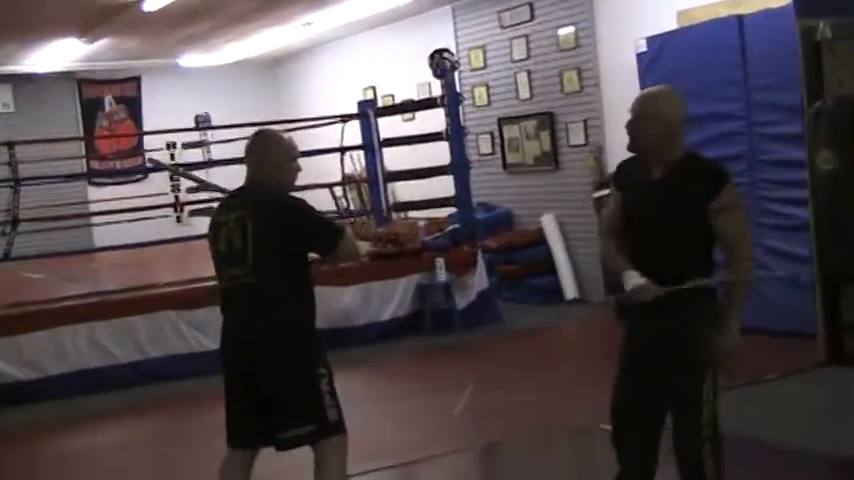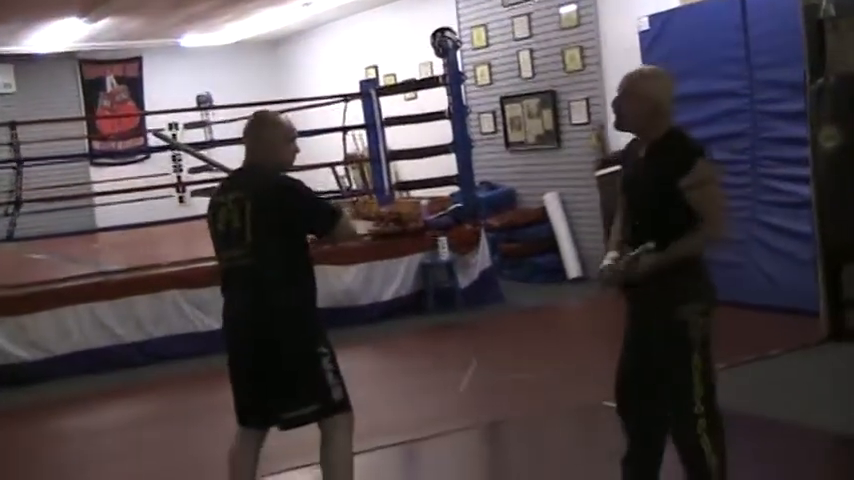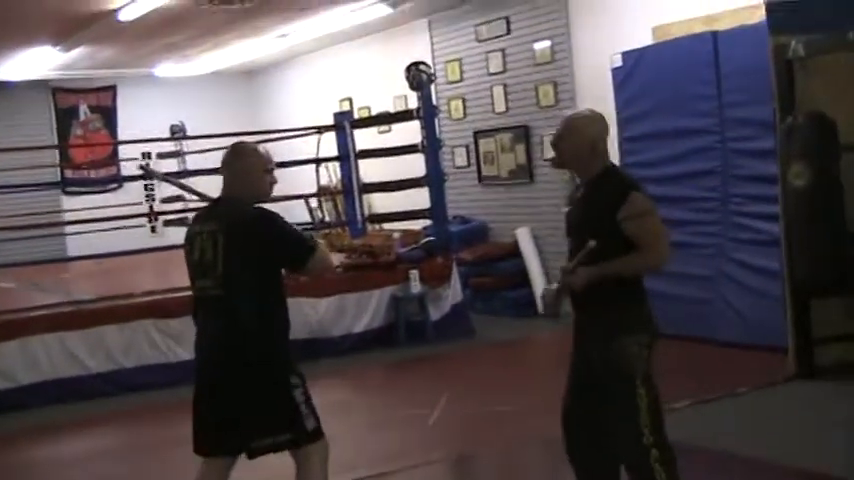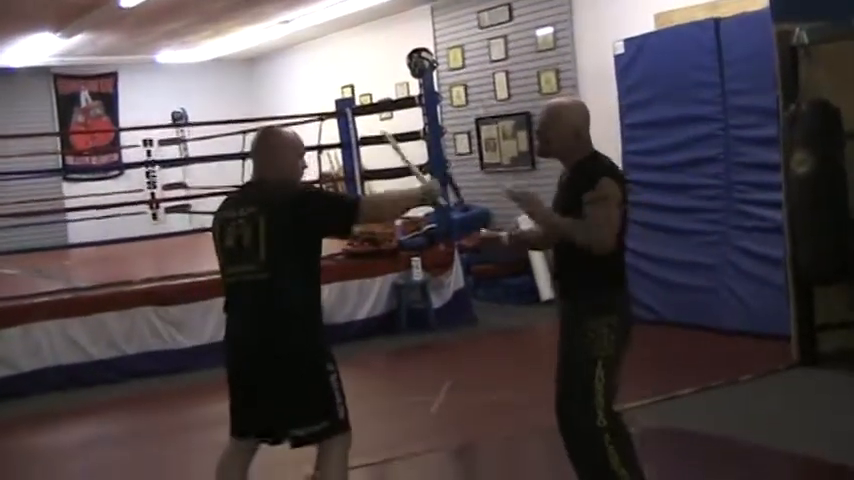
dt=0.4s
person 1, frame 1
left shoulder: (708, 179)
right shoulder: (627, 173)
left elbow: (740, 252)
right elbow: (610, 236)
left wrist: (731, 322)
right wrist: (631, 276)
left hip: (691, 320)
right hip: (641, 317)
left knee: (694, 426)
right knee: (629, 416)
person 1, frame 2
left shoulder: (685, 156)
right shoulder: (636, 151)
left elbow: (715, 226)
left wrist: (655, 260)
right wrist: (614, 253)
left hip: (680, 295)
right hip: (642, 292)
left knee: (688, 402)
right knee: (634, 391)
person 1, frame 3
left shoulder: (622, 192)
right shoulder: (582, 190)
left elbow: (657, 253)
left wrist: (593, 273)
right wrist: (570, 275)
left hip: (624, 327)
right hip: (590, 323)
left knee: (636, 430)
right knee: (580, 422)
person 1, frame 4
left shoulder: (599, 176)
right shoulder: (574, 175)
left elbow: (602, 239)
left wrist: (541, 212)
right wrist: (507, 238)
left hip: (601, 309)
right hip: (580, 306)
left knee: (593, 411)
right knee: (572, 407)
person 2, frame 1
left shoulder: (222, 214)
right shoulder: (285, 208)
right elbow: (349, 250)
right wrist: (318, 238)
left hip: (240, 342)
right hip: (286, 342)
left knee: (241, 447)
right knee: (330, 439)
person 2, frame 2
left shoulder: (222, 196)
right shoulder: (282, 189)
right elbow: (346, 230)
right wrist: (315, 217)
left hip: (242, 324)
right hip: (287, 323)
left knee: (251, 426)
right knee: (337, 419)
person 2, frame 3
left shoulder: (199, 224)
right shoulder: (258, 222)
right elbow: (322, 264)
right wrist: (295, 246)
left hip: (213, 353)
right hip: (258, 354)
right knee: (311, 448)
person 2, frame 4
left shoulder: (226, 210)
right shoulder: (297, 201)
right elbow: (375, 209)
right wrist: (423, 193)
left hip: (244, 339)
right hip: (293, 340)
left knee: (244, 438)
right knee: (333, 438)
